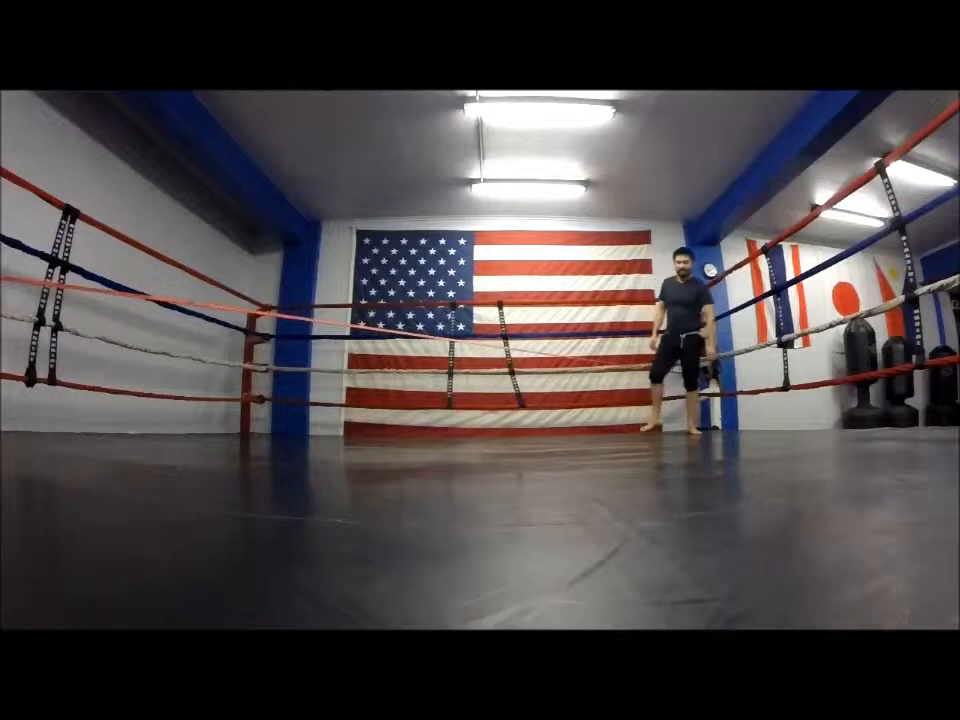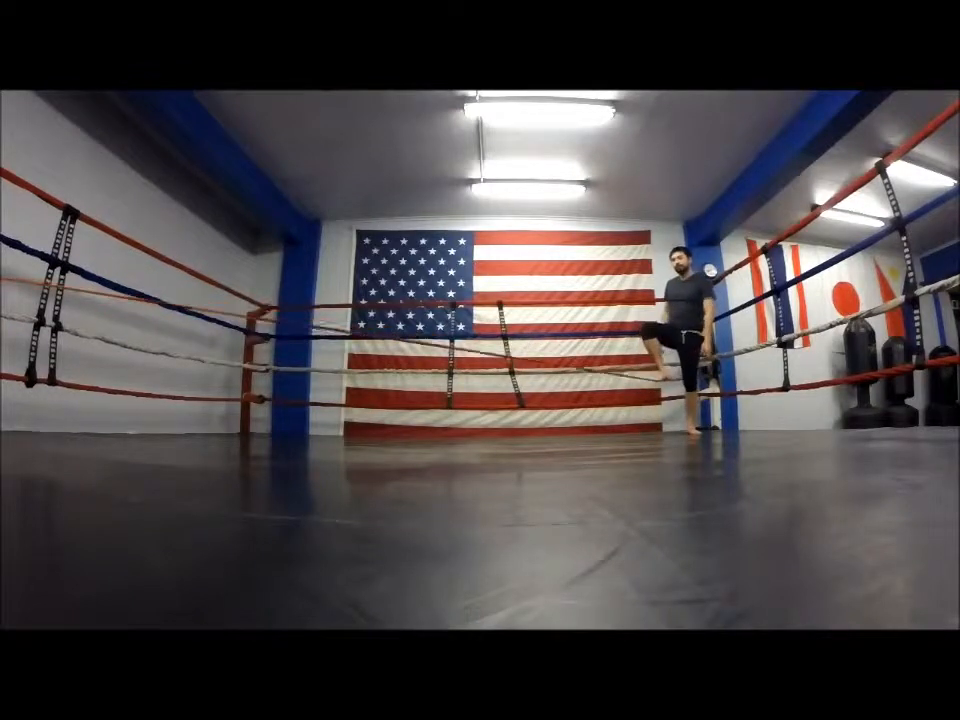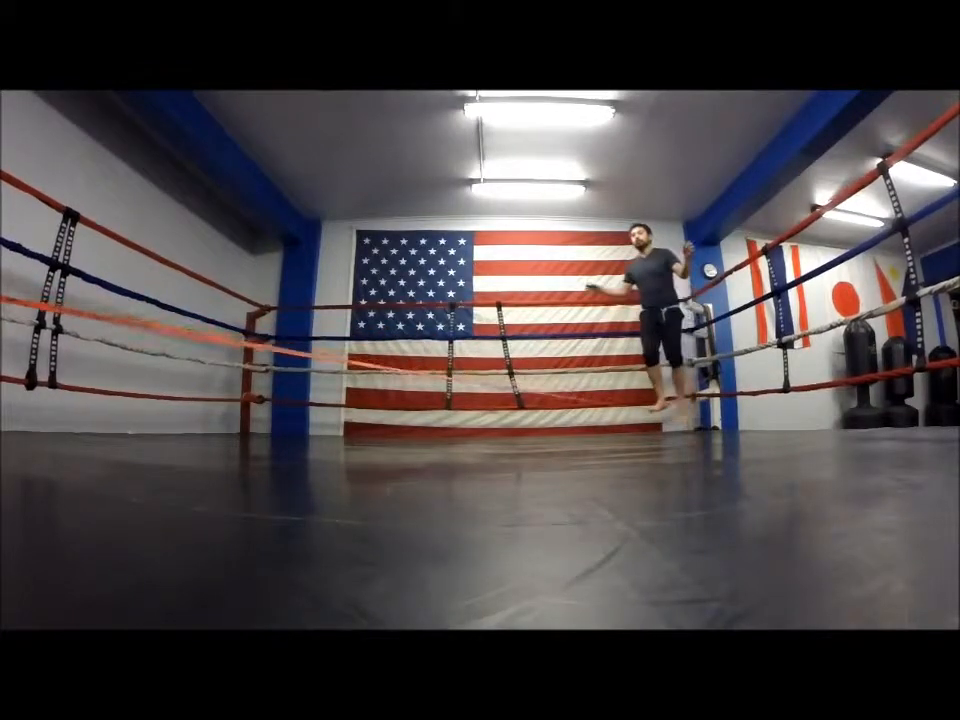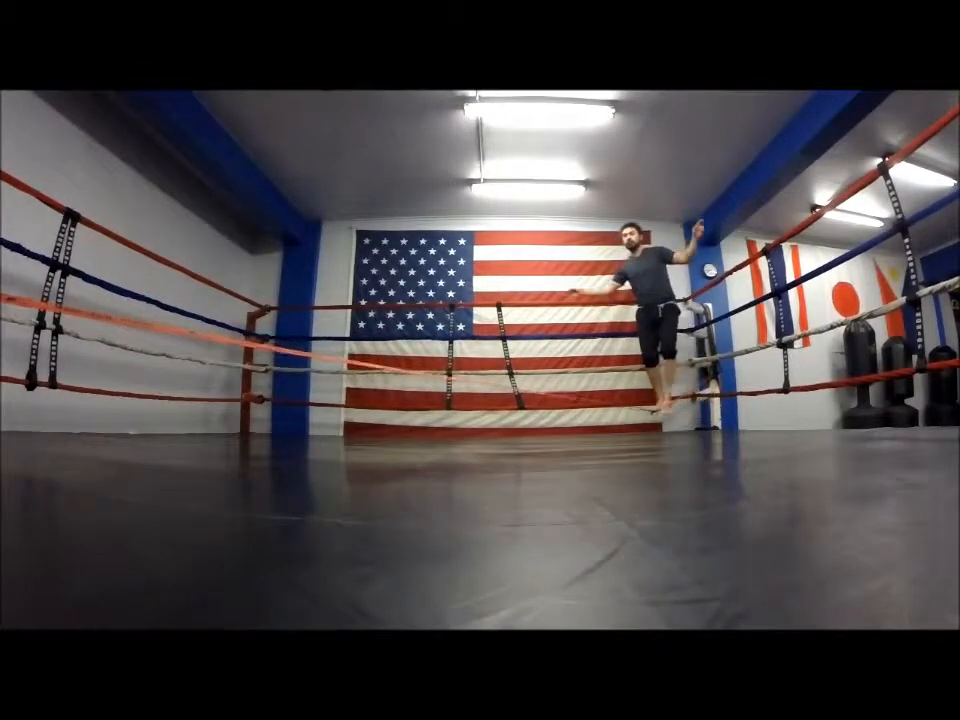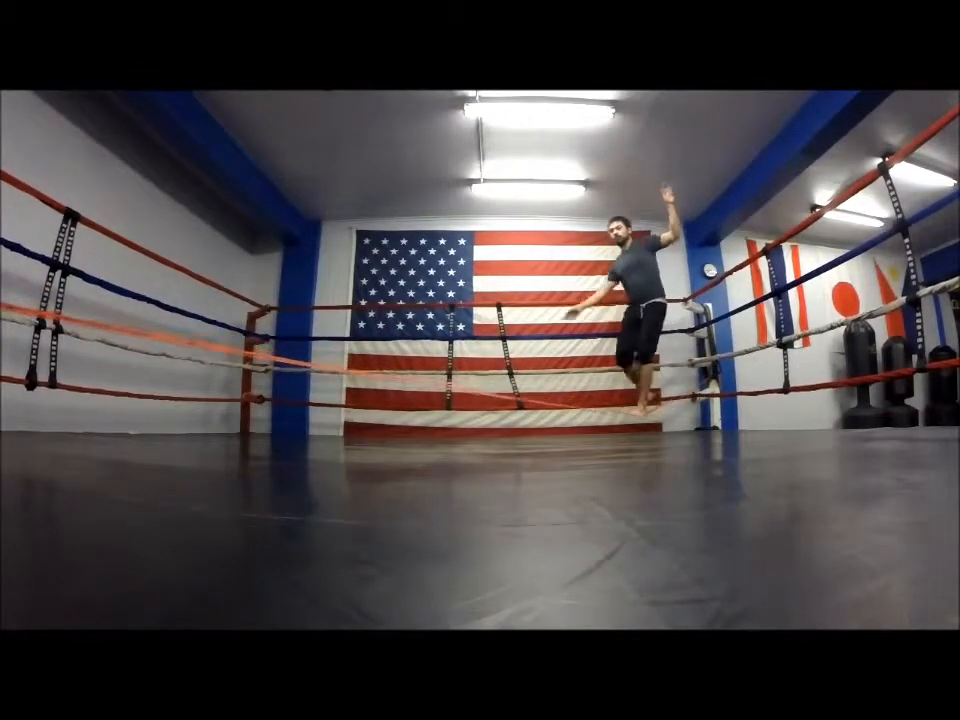
dt=1s
person 1, frame 1
left shoulder: (700, 287)
right shoulder: (667, 284)
left elbow: (709, 316)
right elbow: (660, 309)
left wrist: (711, 343)
right wrist: (654, 334)
left hip: (691, 339)
right hip: (670, 336)
left knee: (691, 382)
right knee: (656, 373)
left ankle: (691, 425)
right ankle: (655, 418)
person 1, frame 2
left shoulder: (702, 282)
right shoulder: (671, 284)
left elbow: (709, 311)
left wrist: (707, 339)
right wrist: (661, 336)
left hip: (691, 335)
right hip: (673, 330)
left knee: (690, 381)
right knee: (647, 328)
left ankle: (691, 425)
right ankle: (662, 370)
person 1, frame 3
left shoulder: (664, 255)
right shoulder: (633, 266)
left elbow: (683, 274)
right elbow: (622, 291)
left wrist: (687, 259)
right wrist: (600, 289)
left hip: (670, 311)
right hip: (648, 314)
left knee: (674, 356)
right knee: (650, 355)
left ankle: (682, 402)
right ankle: (660, 399)
person 1, frame 4
left shoulder: (657, 252)
right shoulder: (626, 267)
left elbow: (685, 258)
right elbow: (608, 289)
left wrist: (695, 239)
right wrist: (583, 291)
left hip: (666, 308)
right hip: (645, 312)
left knee: (668, 349)
right knee: (649, 356)
left ankle: (667, 398)
right ankle: (661, 399)
person 1, frame 5
left shoulder: (646, 245)
right shoulder: (618, 265)
left elbow: (674, 234)
right elbow: (603, 291)
left wrist: (670, 205)
right wrist: (581, 306)
left hip: (654, 306)
right hip: (633, 310)
left knee: (644, 353)
right knee: (622, 355)
left ankle: (642, 404)
right ankle: (644, 392)
